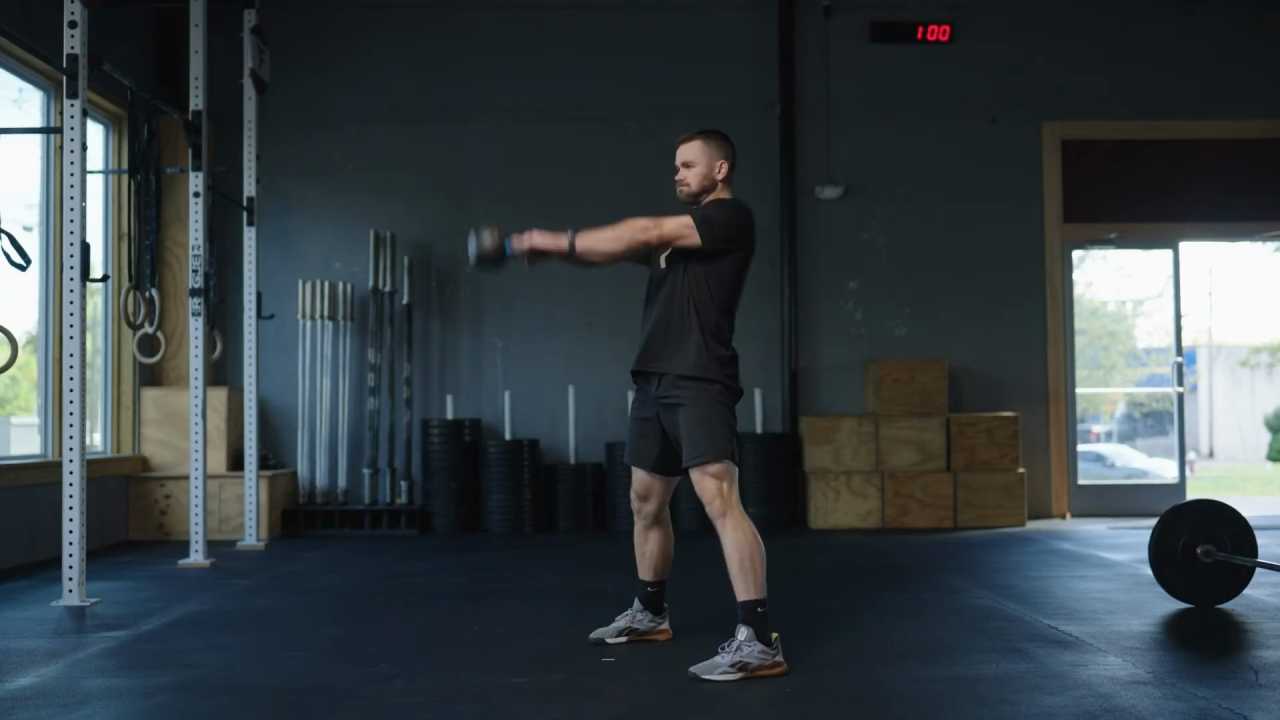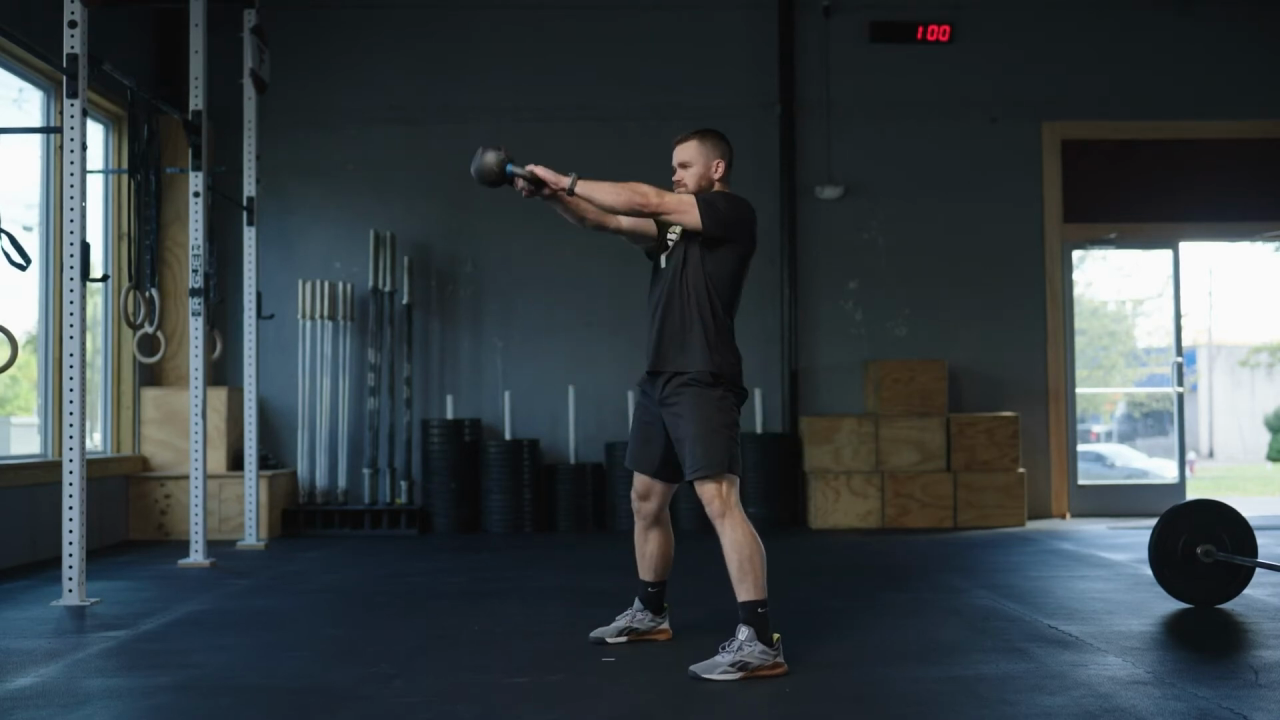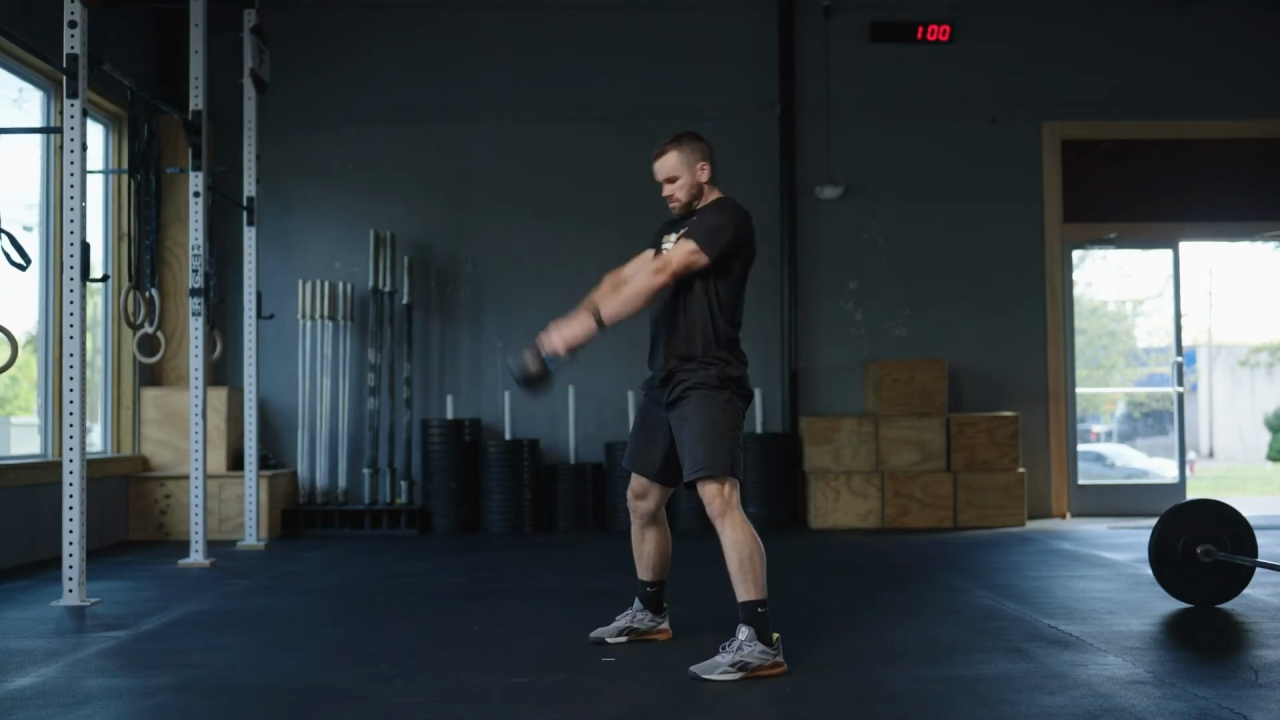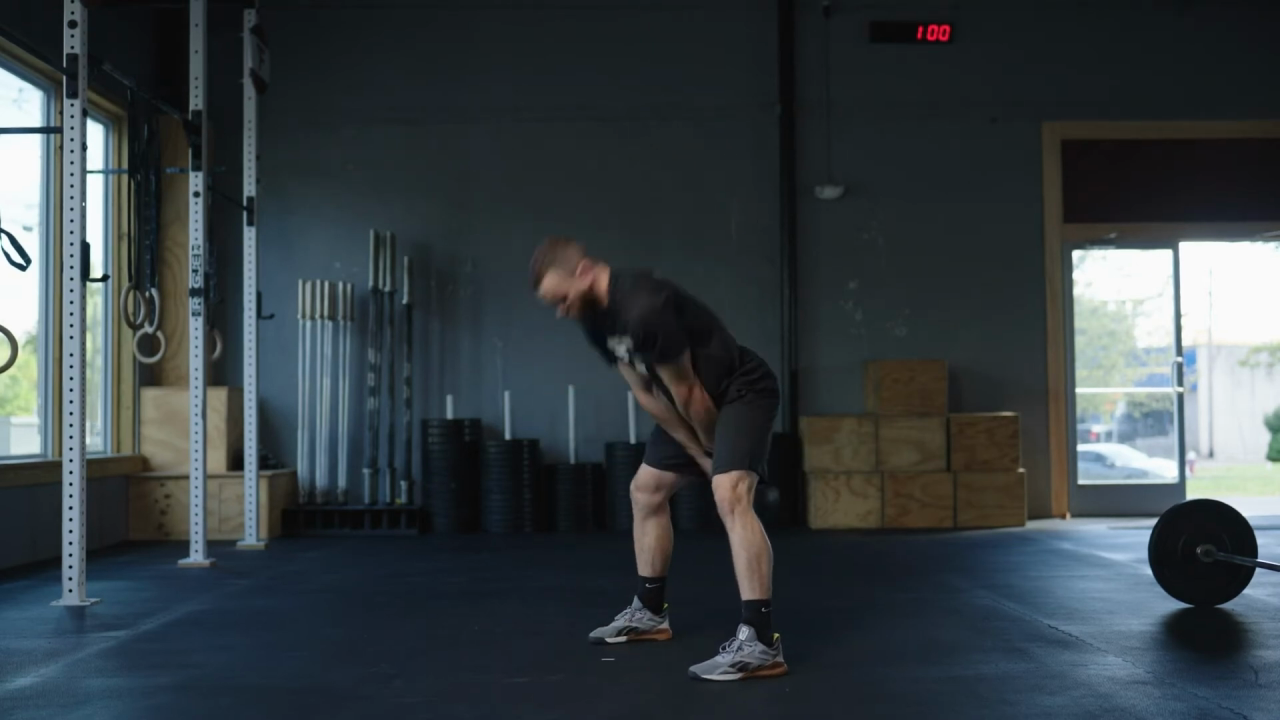
dt=0.3s
person 1, frame 1
left shoulder: (731, 217)
right shoulder: (674, 227)
left elbow: (645, 233)
right elbow: (619, 242)
left wrist: (561, 243)
right wrist: (556, 243)
left hip: (700, 381)
right hip: (653, 380)
left knee: (718, 500)
right knee: (646, 502)
left ankle: (759, 641)
right ankle: (650, 613)
person 1, frame 2
left shoulder: (733, 212)
right shoulder: (675, 224)
left elbow: (646, 199)
right elbow: (610, 220)
left wrist: (566, 179)
right wrist: (552, 194)
left hip: (703, 382)
right hip: (658, 381)
left knee: (719, 502)
right knee: (647, 502)
left ankle: (759, 641)
right ankle: (650, 612)
person 1, frame 3
left shoulder: (729, 219)
right shoulder: (677, 226)
left elbow: (658, 275)
right elbow: (624, 278)
left wrist: (588, 323)
right wrist: (574, 320)
left hip: (707, 385)
right hip: (663, 386)
left knee: (718, 501)
right knee: (645, 501)
left ankle: (760, 641)
right ankle: (649, 613)
person 1, frame 4
left shoulder: (643, 310)
right shoulder: (596, 318)
left elbow: (689, 394)
right elbow: (645, 392)
left wrist: (713, 451)
right wrist: (700, 454)
left hip: (741, 391)
right hip: (695, 413)
left knee: (729, 493)
right knee: (644, 490)
left ankle: (760, 642)
right ankle: (650, 610)
